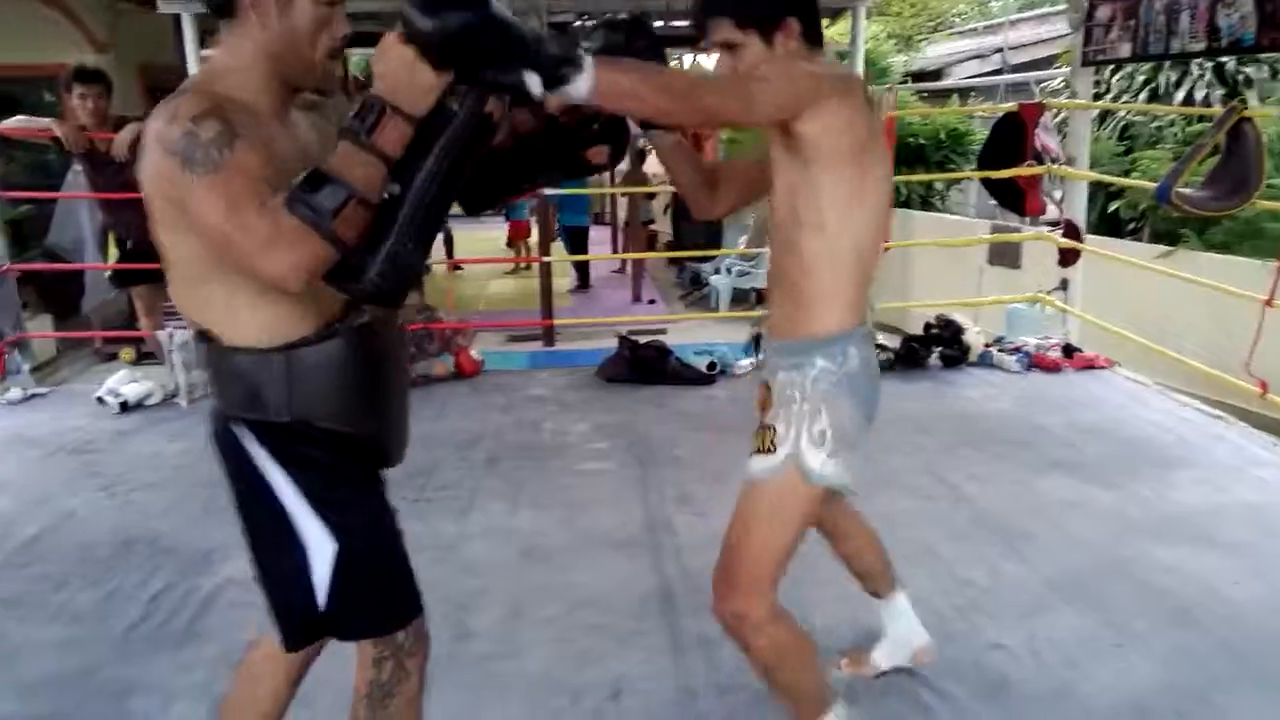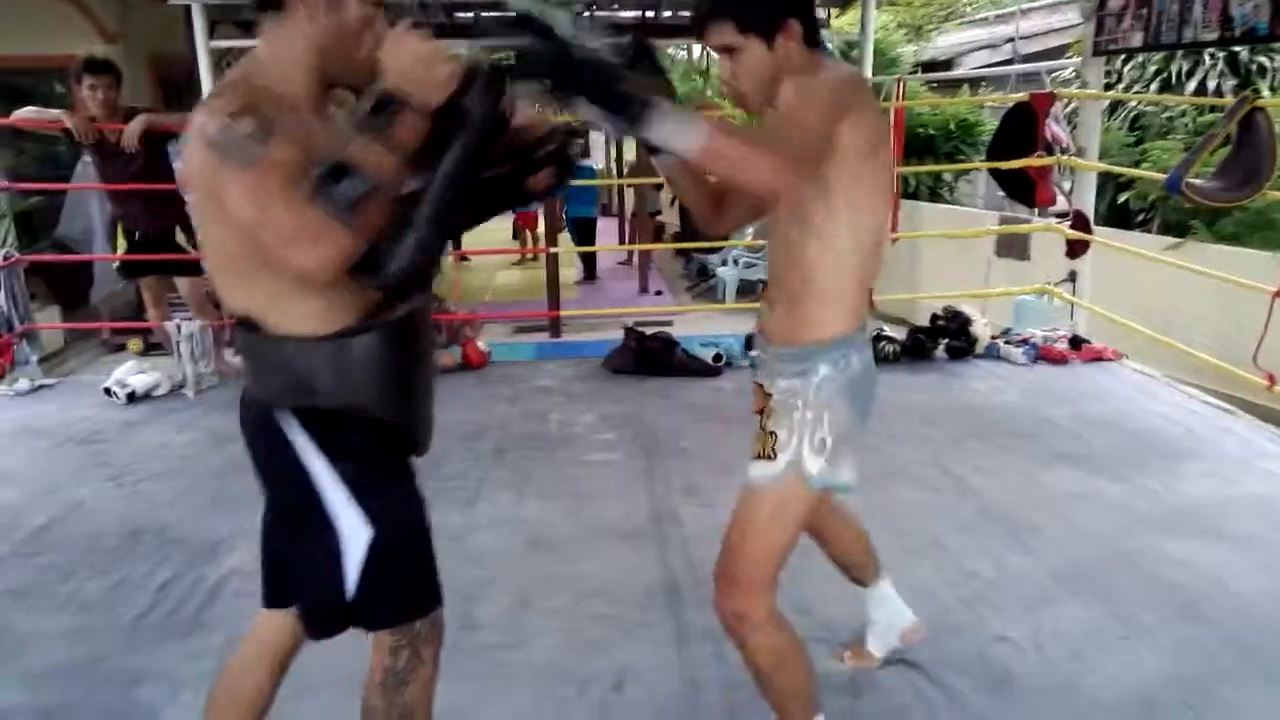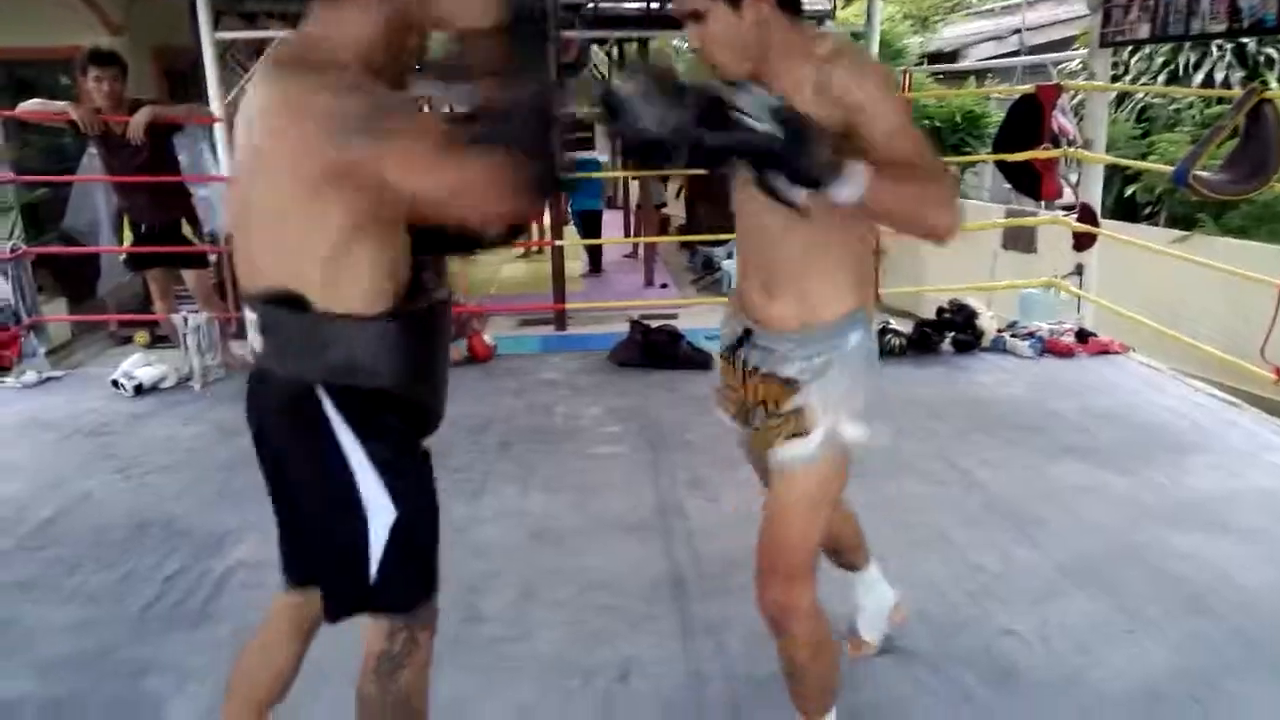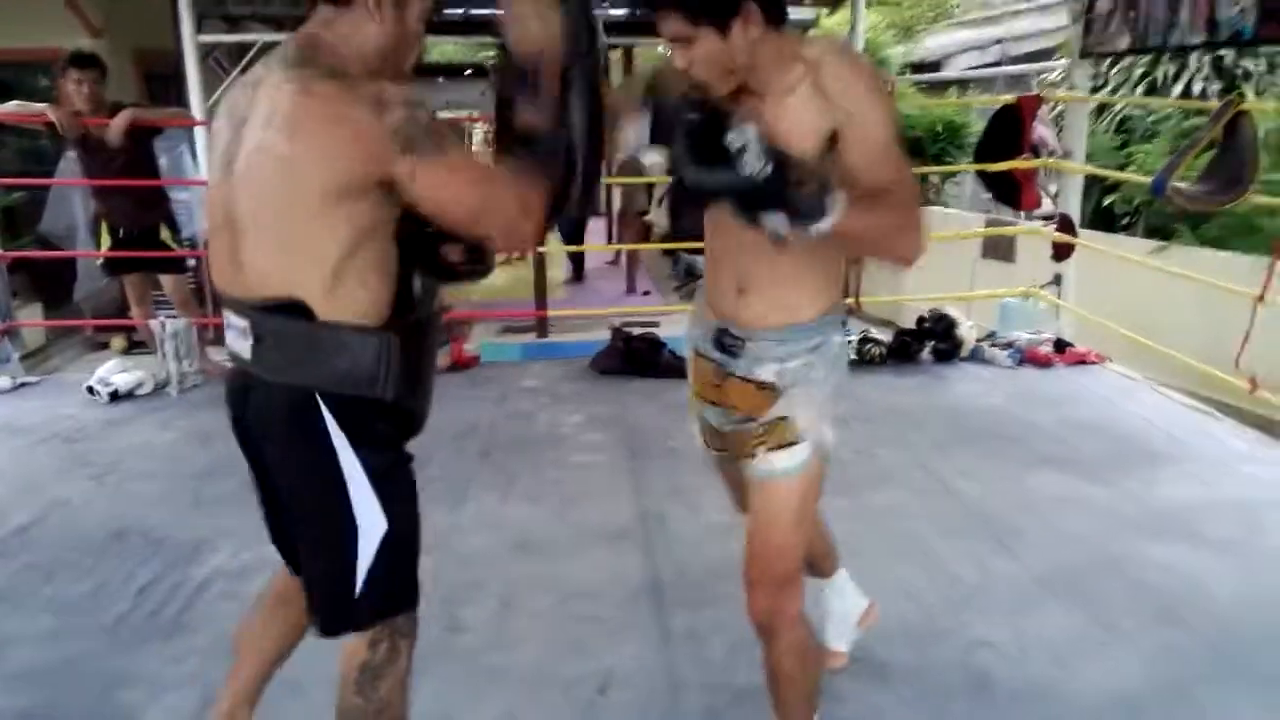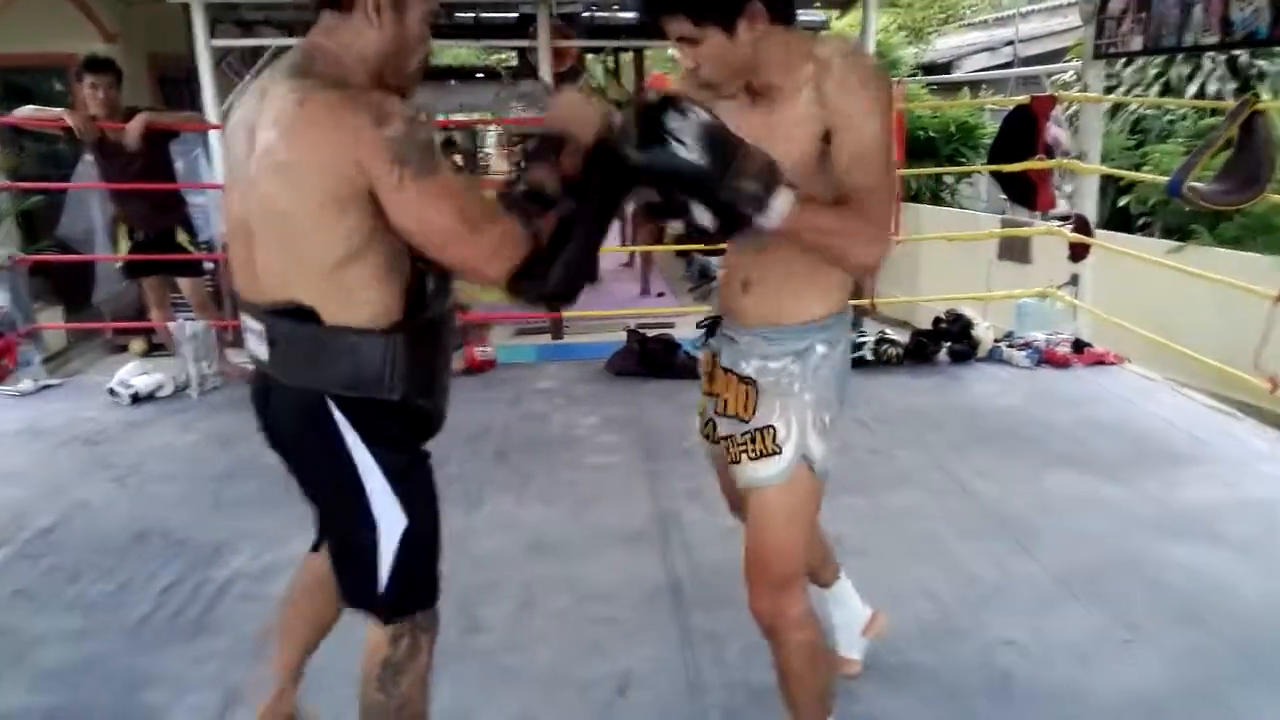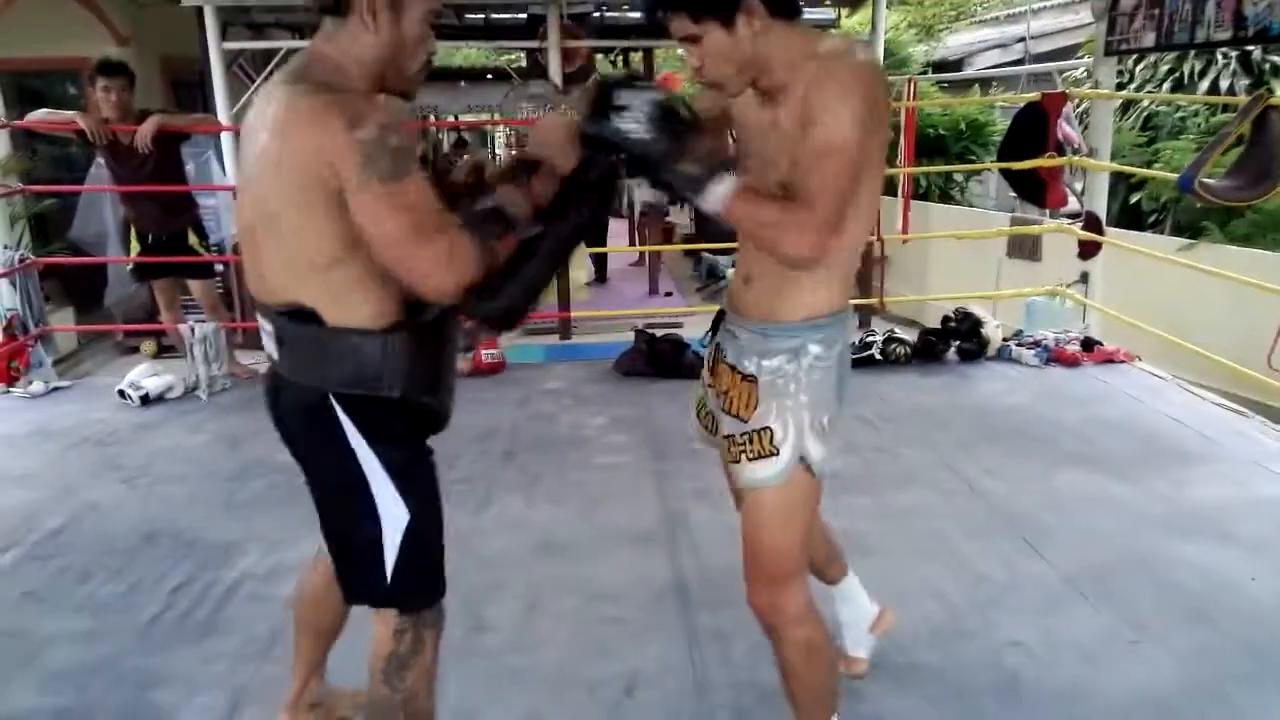
dt=0.1s
person 1, frame 1
left shoulder: (817, 89)
right shoulder: (797, 120)
left elbow: (686, 100)
right elbow: (710, 197)
left wrist: (551, 68)
right wrist: (653, 118)
left hip: (820, 372)
right hip: (804, 364)
left knee: (740, 598)
right knee: (821, 506)
right ankle: (905, 634)
person 1, frame 2
left shoulder: (830, 94)
right shoulder: (800, 112)
left elbow: (774, 175)
right elbow: (715, 220)
left wrist: (638, 104)
right wrist: (637, 103)
left hip: (820, 377)
right hip: (791, 367)
left knee: (737, 596)
right knee: (807, 504)
right ankle: (892, 617)
person 1, frame 3
left shoulder: (843, 77)
right shoulder: (746, 79)
left elbow: (938, 214)
left wrist: (825, 167)
left hip: (820, 356)
right hip: (744, 342)
left knee: (782, 587)
right knee: (795, 496)
right ankle: (876, 600)
person 1, frame 4
left shoulder: (838, 82)
right shoulder: (712, 82)
left elbow: (904, 237)
left wrist: (804, 198)
left hip: (797, 358)
right hip: (716, 344)
left knee: (769, 594)
right knee: (761, 509)
right ankle: (843, 606)
person 1, frame 5
left shoulder: (846, 79)
right shoulder: (728, 88)
left elbow: (865, 246)
left wrist: (749, 190)
left hip: (796, 359)
right hip: (727, 345)
left knee: (773, 595)
right knee: (759, 514)
right ankle: (850, 613)
person 1, frame 6
left shoulder: (845, 78)
right shoulder: (758, 88)
left elbow: (807, 240)
right elbow: (701, 132)
left wrist: (700, 177)
right wrist: (663, 124)
left hip: (794, 357)
right hip: (739, 340)
left knee: (772, 590)
right knee: (771, 510)
right ankle: (858, 611)
person 2, frame 1
left shoulder: (286, 123)
right shoulder: (196, 124)
right elbow: (290, 254)
left wrist: (554, 149)
right wrist: (393, 114)
left hip: (310, 418)
right hip: (291, 430)
left knee: (303, 627)
right knee: (394, 638)
person 2, frame 2
left shoulder: (305, 117)
right shoulder: (238, 121)
left elbow: (394, 234)
right elbow: (315, 247)
left wrist: (523, 167)
right wrist: (403, 109)
left hip: (313, 408)
right hip: (329, 415)
left knee: (293, 612)
right knee: (407, 624)
person 2, frame 3
left shoulder: (297, 85)
right shoulder: (329, 101)
right elbow: (489, 200)
left hip: (306, 386)
right hip: (344, 395)
left knee: (311, 588)
right knee: (403, 612)
person 2, frame 4
left shoulder: (259, 91)
right shoulder: (375, 106)
right elbow: (517, 221)
right wrist: (542, 72)
left hip: (269, 384)
right hip: (330, 399)
left knee: (310, 570)
right knee: (380, 617)
person 2, frame 5
left shoulder: (267, 98)
right shoulder: (368, 119)
right elbow: (488, 253)
right wrist: (566, 151)
left hip: (292, 382)
right hip: (349, 399)
left knee: (346, 549)
right knee: (403, 614)
person 2, frame 6
left shoulder: (288, 98)
right shoulder: (357, 121)
right elbow: (446, 274)
right wrist: (542, 172)
left hip: (315, 383)
right hip: (358, 396)
left knee: (351, 550)
right knee: (411, 610)
person 3, frame 1
left shoulder: (132, 128)
right shoulder: (74, 137)
left wrist: (137, 128)
right wrist: (54, 125)
right hip: (123, 237)
right knee: (146, 309)
person 3, frame 2
left shoulder: (143, 122)
right shoulder: (84, 127)
right elbow: (19, 116)
left wrist: (146, 119)
right wrist: (64, 116)
left hip: (171, 224)
right hip: (132, 229)
left knee: (197, 299)
right knee: (154, 300)
left ankle: (218, 358)
person 3, frame 3
left shoulder: (149, 114)
right shoulder: (89, 119)
left elbow: (203, 114)
right elbow: (24, 109)
left wrist: (151, 111)
right wrist: (70, 108)
left hip: (177, 216)
right hip: (138, 222)
left knee: (204, 292)
right knee: (161, 293)
left ankle: (224, 350)
person 3, frame 4
left shoulder: (129, 117)
right shoulder: (67, 122)
left elbow: (183, 117)
left wrist: (132, 113)
right wrist: (48, 109)
left hip: (154, 221)
right hip: (116, 225)
left knee: (180, 296)
right knee: (137, 298)
left ankle: (199, 356)
person 3, frame 5
left shoulder: (145, 121)
right shoulder: (84, 126)
left elbow: (198, 121)
right elbow: (19, 115)
left wrist: (148, 117)
right wrist: (65, 114)
left hip: (171, 223)
right hip: (134, 228)
left knee: (198, 299)
right knee: (156, 301)
left ankle: (219, 358)
person 3, frame 6
left shoulder: (157, 123)
right shoulder: (96, 129)
left elbow: (211, 123)
right elbow: (33, 119)
left wrist: (160, 120)
right wrist: (78, 117)
left hip: (183, 226)
right hip: (144, 231)
left knee: (209, 301)
right knee: (167, 303)
left ankle: (231, 361)
